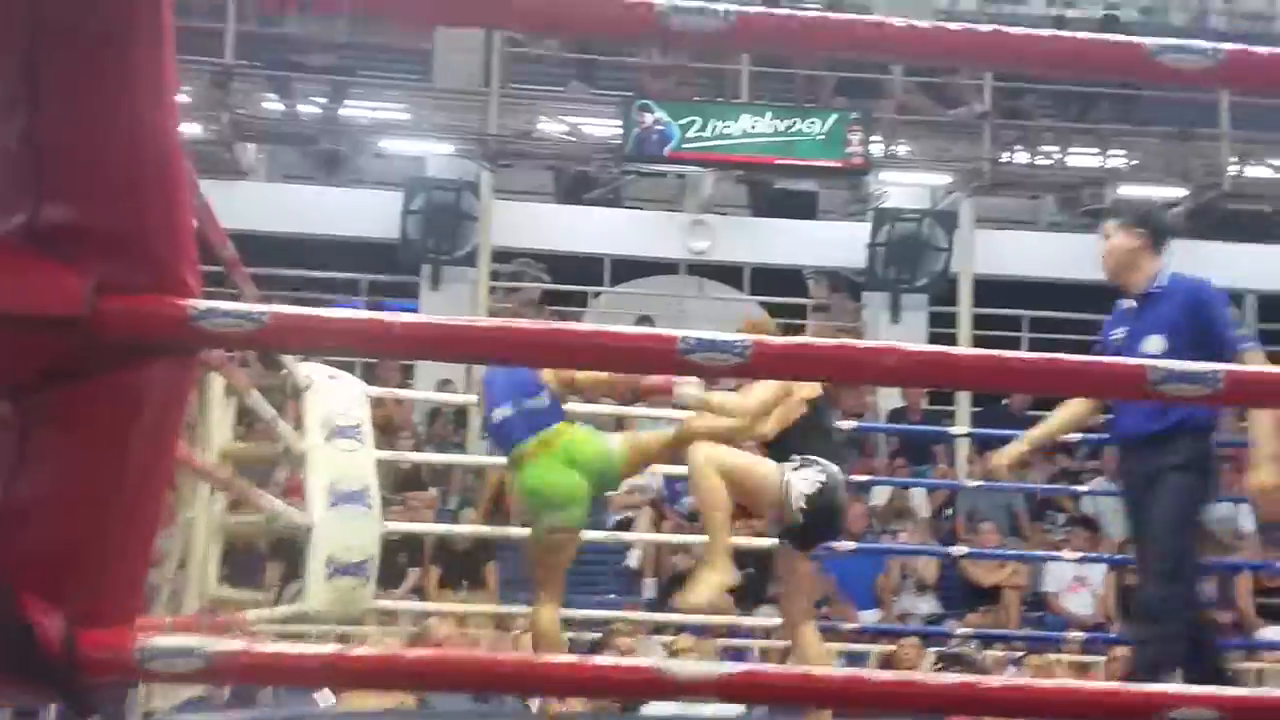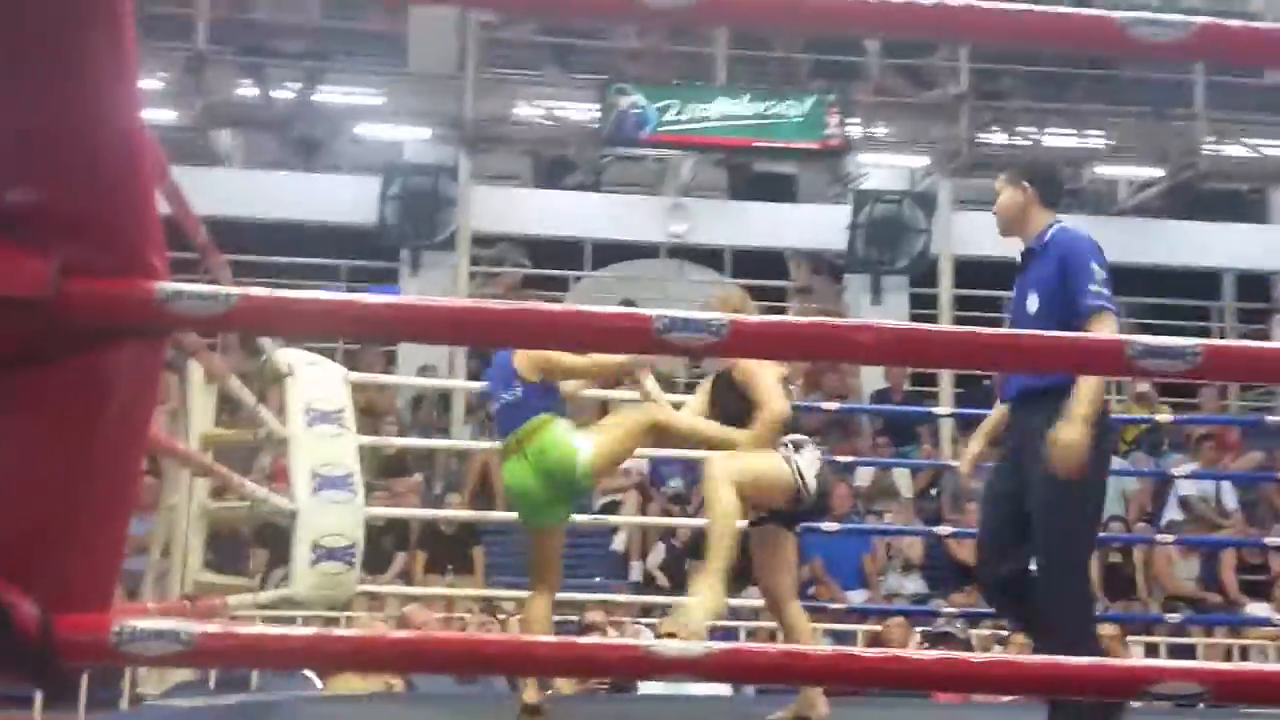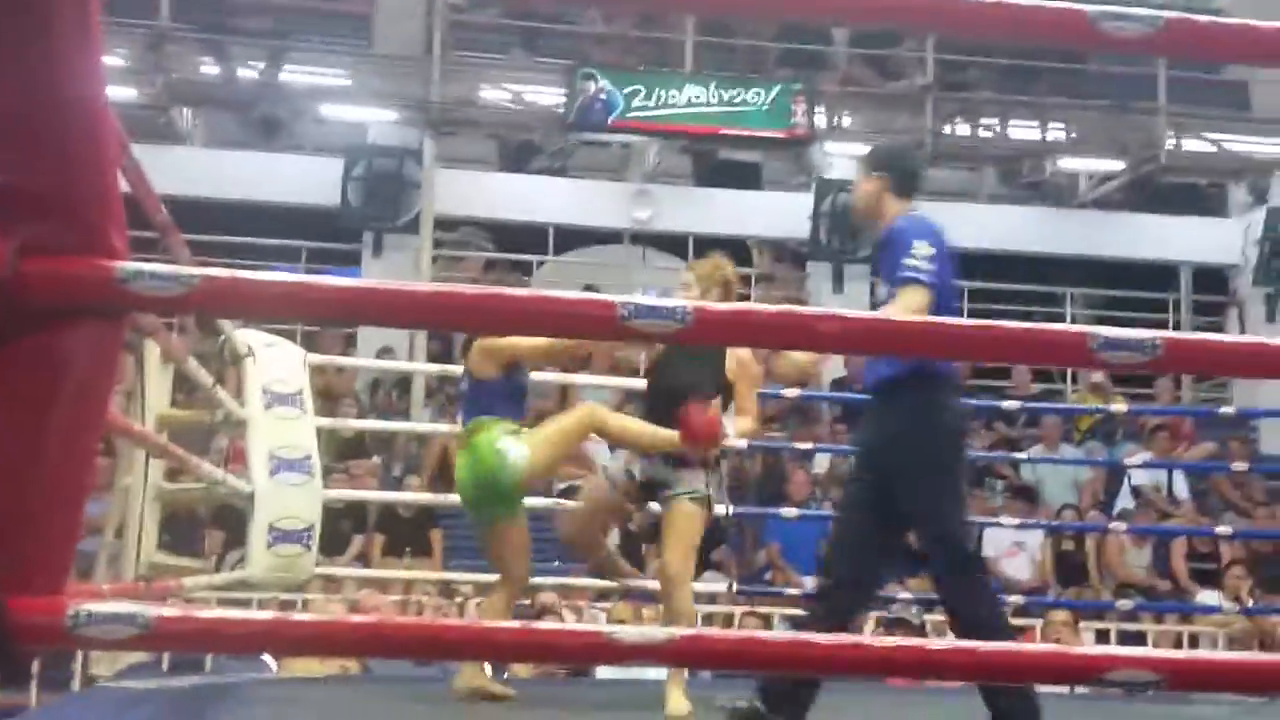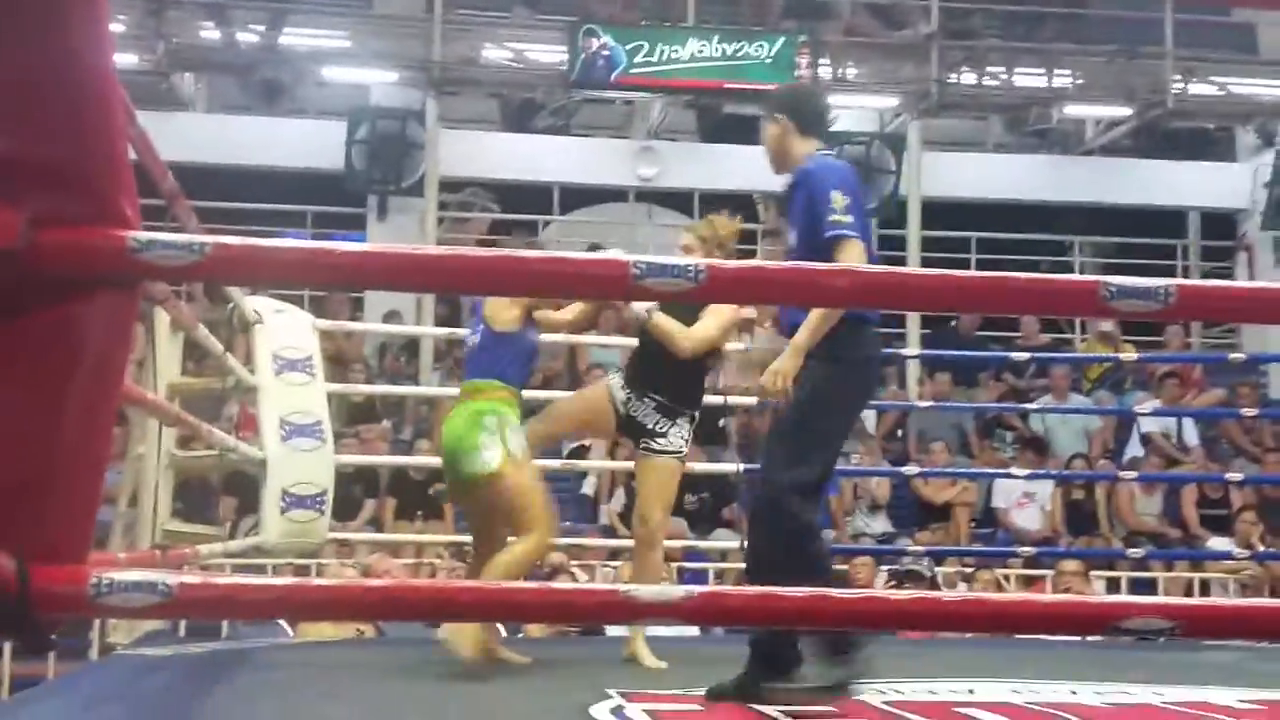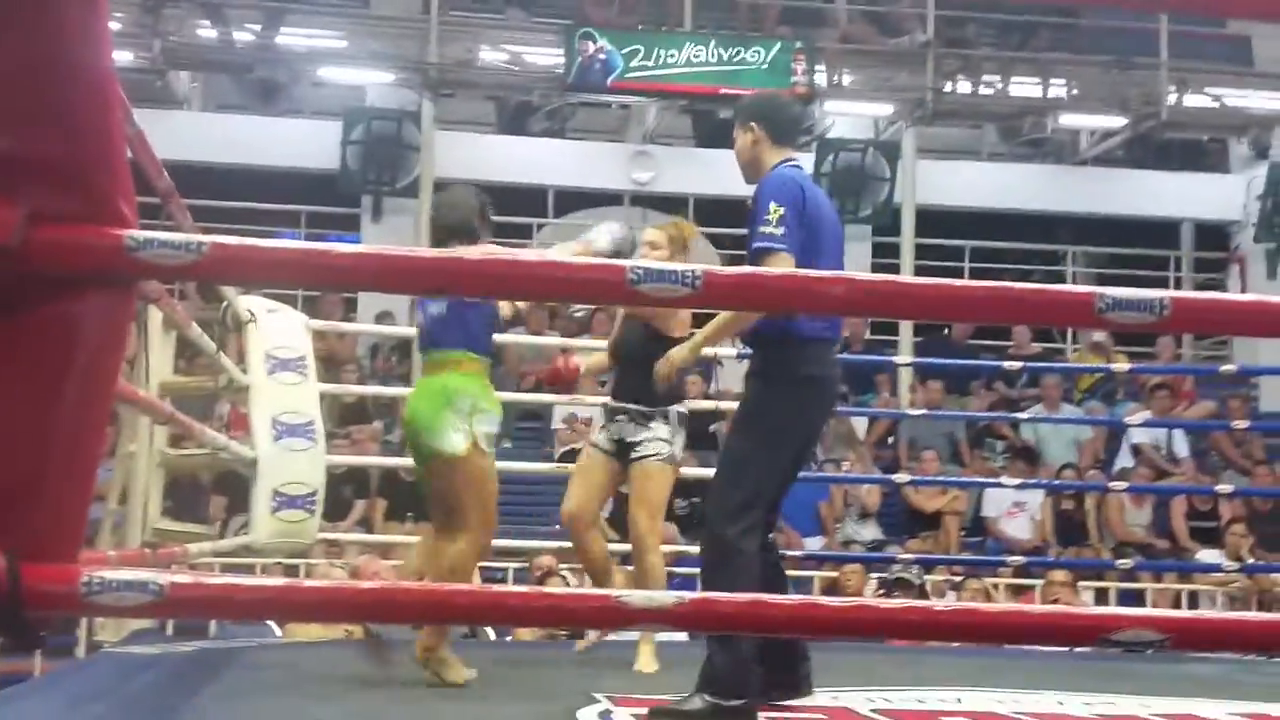
dt=0.3s
person 1, frame 1
left shoulder: (1193, 295)
right shoulder: (1117, 320)
right elbow: (1087, 400)
right wrist: (1023, 445)
left hip: (1181, 459)
right hip: (1136, 463)
left knee: (1157, 597)
right knee: (1173, 600)
person 1, frame 2
left shoulder: (1074, 249)
right shoulder: (1029, 265)
left elbow: (1103, 335)
left wrist: (1078, 418)
right wrist: (982, 437)
left hip: (1065, 432)
right hip: (1025, 436)
left knee: (1059, 580)
right knee: (996, 567)
person 1, frame 3
left shoulder: (915, 234)
right shoulder: (895, 243)
left elbow: (912, 311)
left hip: (919, 411)
right hip: (892, 415)
left knee: (953, 564)
right knee: (847, 564)
person 1, frame 4
left shoulder: (823, 174)
right shoulder: (818, 180)
left elbow: (851, 268)
left wrist: (794, 353)
right wrist: (771, 317)
left hip: (836, 357)
right hip: (827, 358)
left knee: (786, 494)
right knee: (773, 500)
left ankle: (836, 642)
right ankle: (775, 660)
person 1, frame 5
left shoulder: (778, 187)
right shoulder: (815, 195)
left wrist: (693, 345)
left hip: (787, 368)
right hip: (811, 367)
left knee: (730, 519)
right knee: (749, 519)
right ankle: (780, 667)
person 2, frame 1
left shoulder: (790, 379)
right shoulder: (790, 395)
left elbow: (741, 410)
left wrist: (691, 395)
left hip: (808, 482)
right hip: (818, 495)
left knee: (702, 455)
right knee: (798, 619)
left ankle: (717, 570)
person 2, frame 2
left shoulder: (745, 360)
right shoulder: (713, 383)
left elbow: (775, 409)
right elbow: (685, 421)
left wrist: (738, 448)
right wrist: (643, 381)
left hip: (794, 463)
right hip: (767, 488)
left knee: (717, 470)
right knee: (780, 596)
left ankle: (710, 582)
person 2, frame 3
left shoulder: (737, 355)
left elbow: (749, 420)
left wrist: (724, 432)
left hip: (691, 467)
right hip: (644, 455)
left knee: (676, 574)
right knee: (578, 524)
person 2, frame 4
left shoulder: (725, 308)
left elbow: (687, 344)
left wrist: (641, 304)
left hip: (671, 417)
right hip: (627, 393)
left knee: (650, 526)
right knee: (551, 421)
left ankle: (637, 637)
person 2, frame 5
left shoulder: (674, 301)
right shoulder: (631, 305)
left elbow: (647, 307)
right wrist: (582, 365)
left hip: (656, 423)
right hip: (616, 417)
left knee: (644, 535)
right knee: (574, 515)
left ankle: (648, 643)
person 3, frame 1
left shoulder: (488, 383)
right shoulder: (544, 371)
right elbow: (607, 384)
right wrist: (663, 384)
left hip: (547, 482)
left knee: (548, 595)
right knee: (684, 433)
person 3, frame 2
left shoulder: (497, 368)
right shoulder: (529, 356)
right elbow: (591, 367)
right wrist: (636, 359)
left hip: (522, 476)
right hip: (555, 450)
left knee: (543, 586)
right knee: (653, 415)
left ankle: (530, 685)
right ankle: (738, 438)
person 3, frame 3
left shoulder: (505, 352)
right shoulder: (490, 345)
right elbow: (558, 347)
left hip: (479, 472)
right hip: (497, 457)
left knee: (513, 578)
right knee: (590, 414)
left ankle: (472, 670)
right ankle: (682, 440)
person 3, frame 4
left shoulder: (509, 312)
right shoulder: (510, 296)
left elbow: (564, 320)
left hip: (467, 426)
right hip: (485, 426)
left knee: (491, 546)
right knee: (540, 533)
left ankle: (483, 638)
right ankle: (467, 629)
person 3, frame 5
right shoulder: (475, 255)
right wrist: (594, 243)
left hip: (427, 399)
right hip: (456, 398)
left knee: (448, 524)
right knee: (475, 531)
left ankle: (415, 627)
right ankle: (431, 641)
